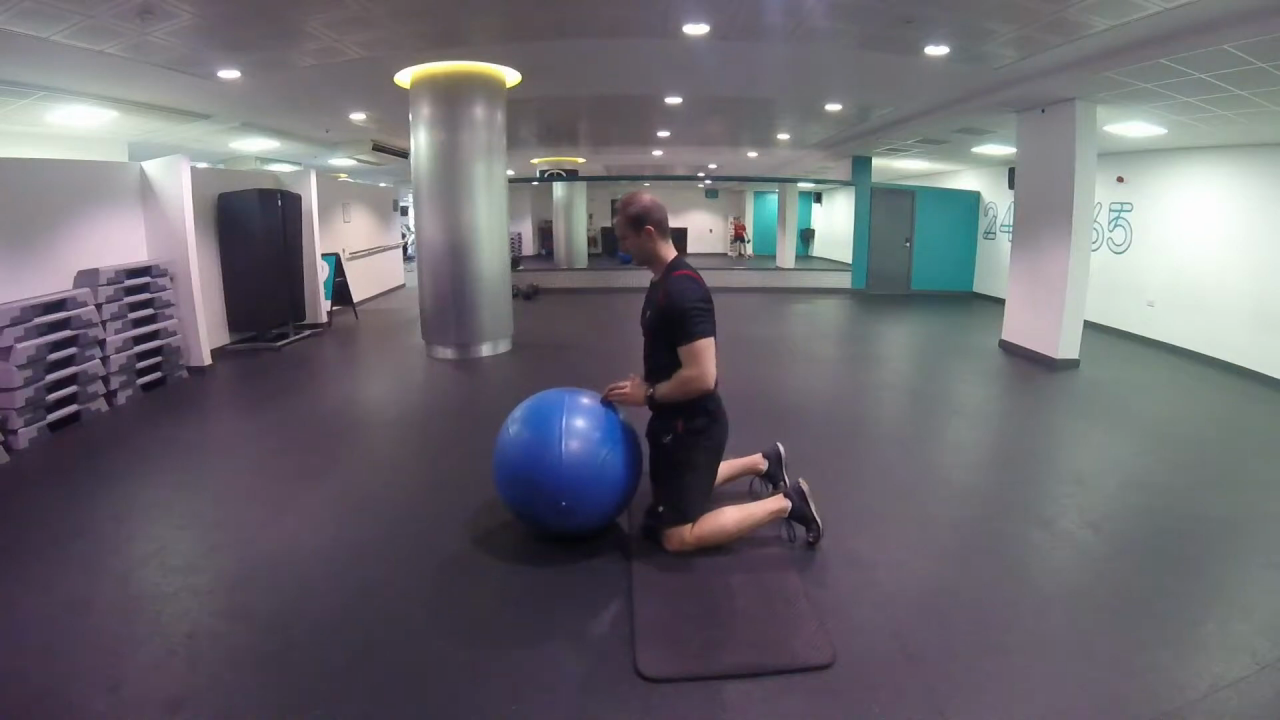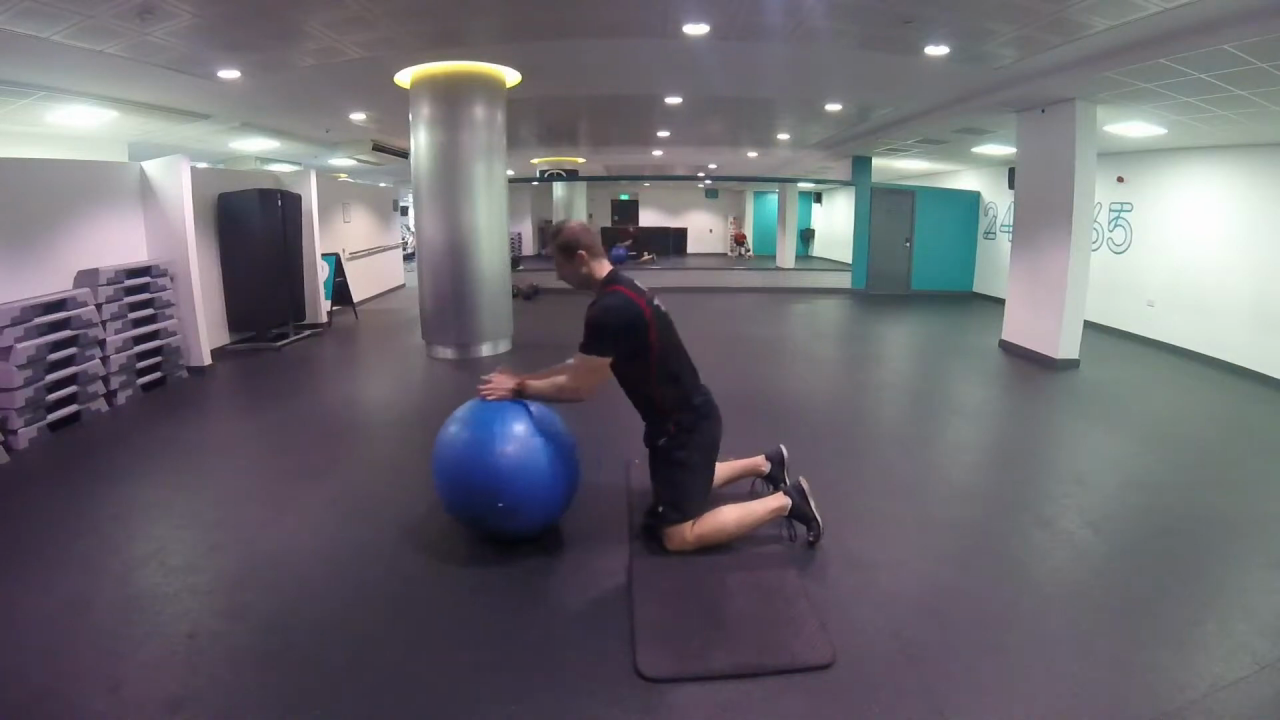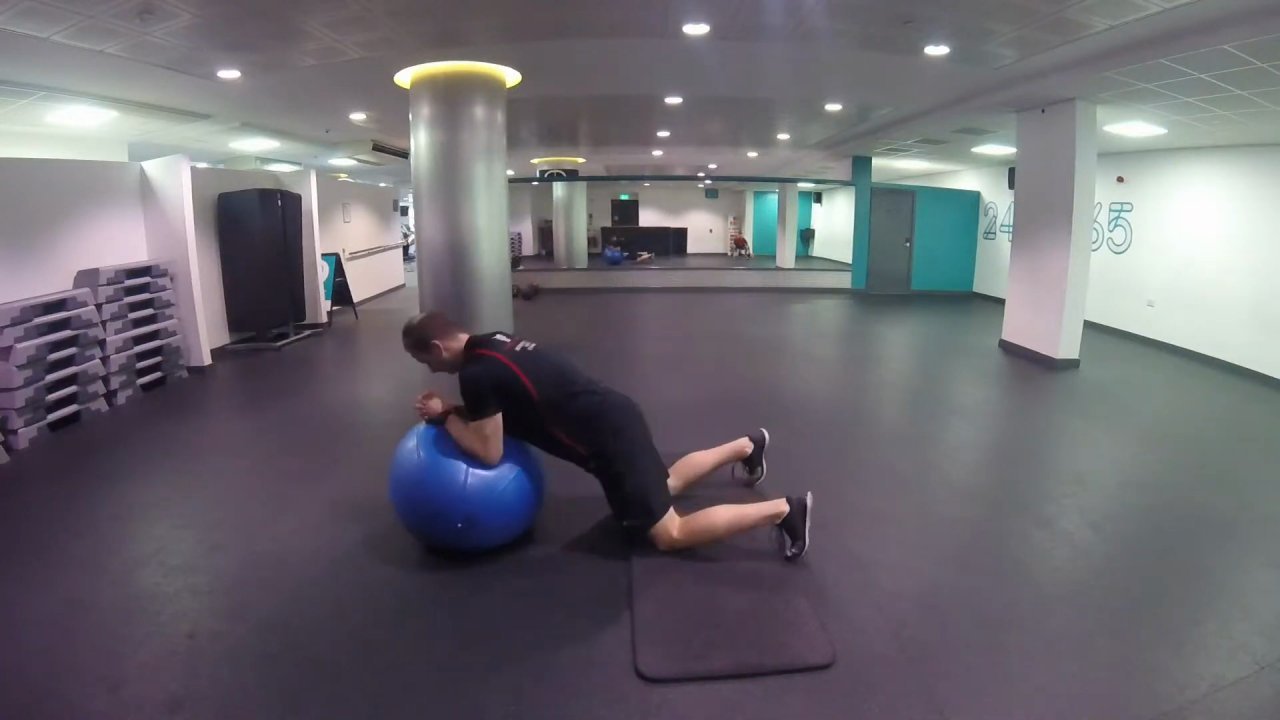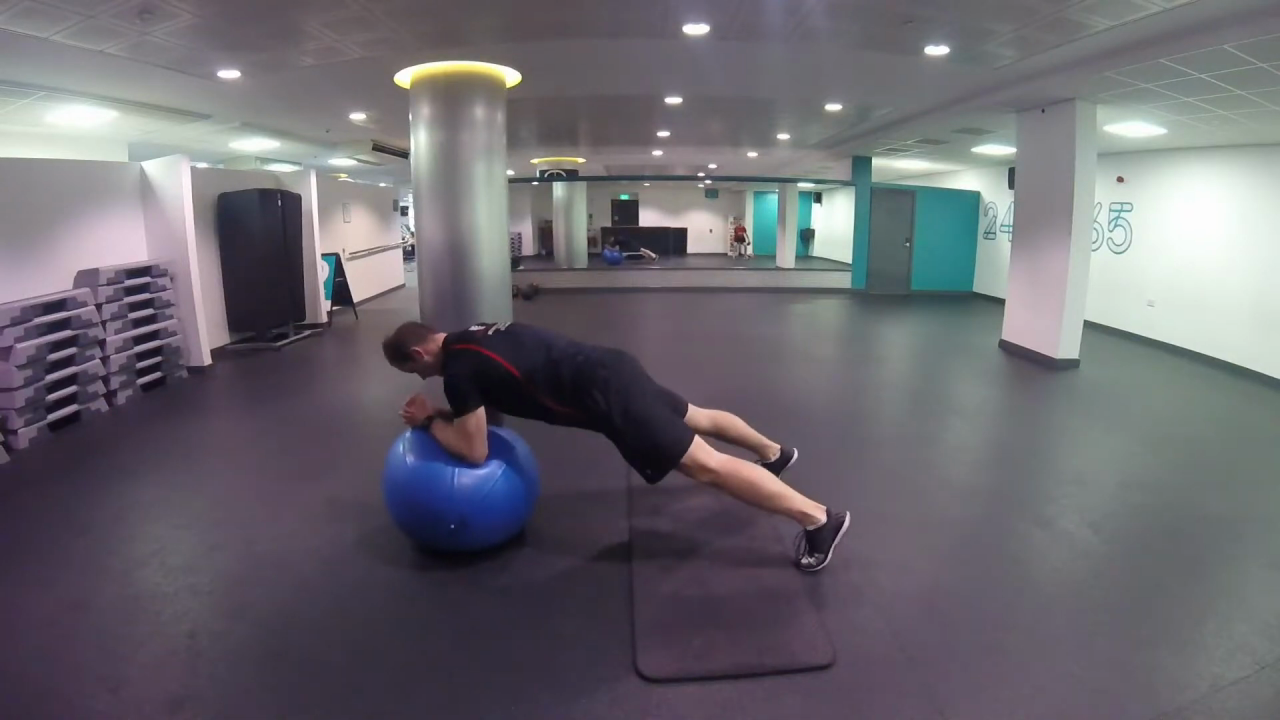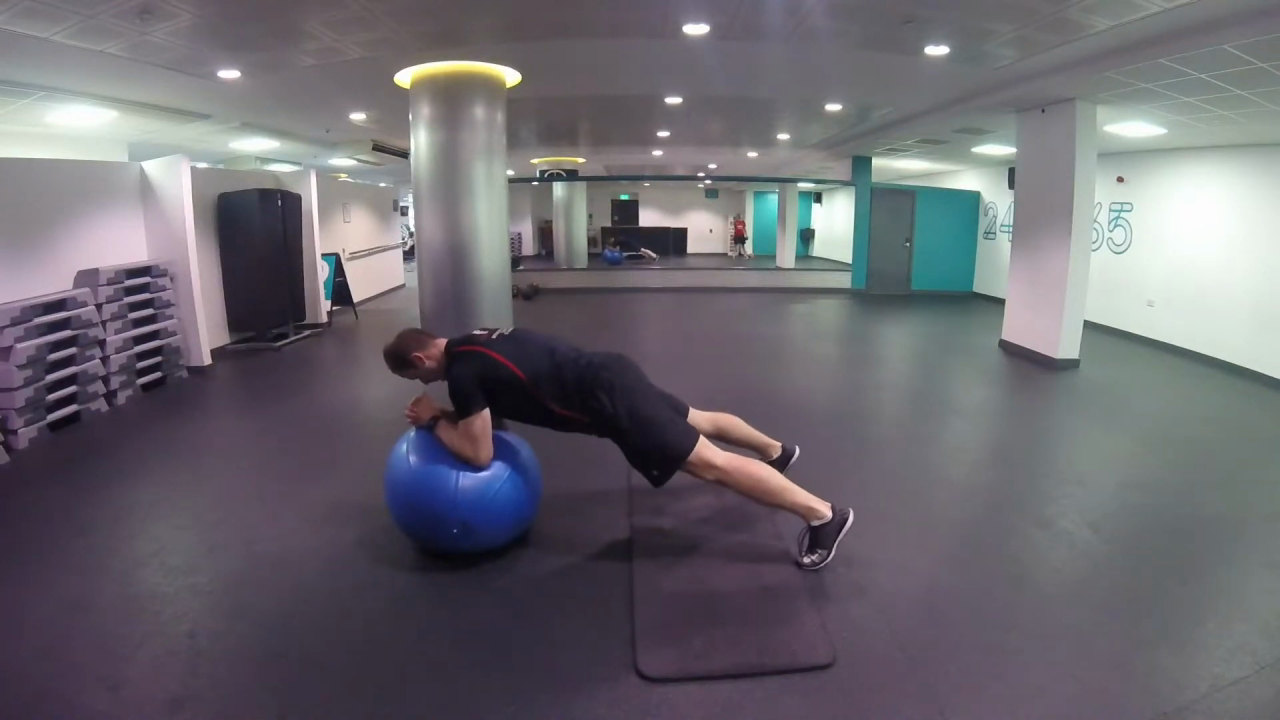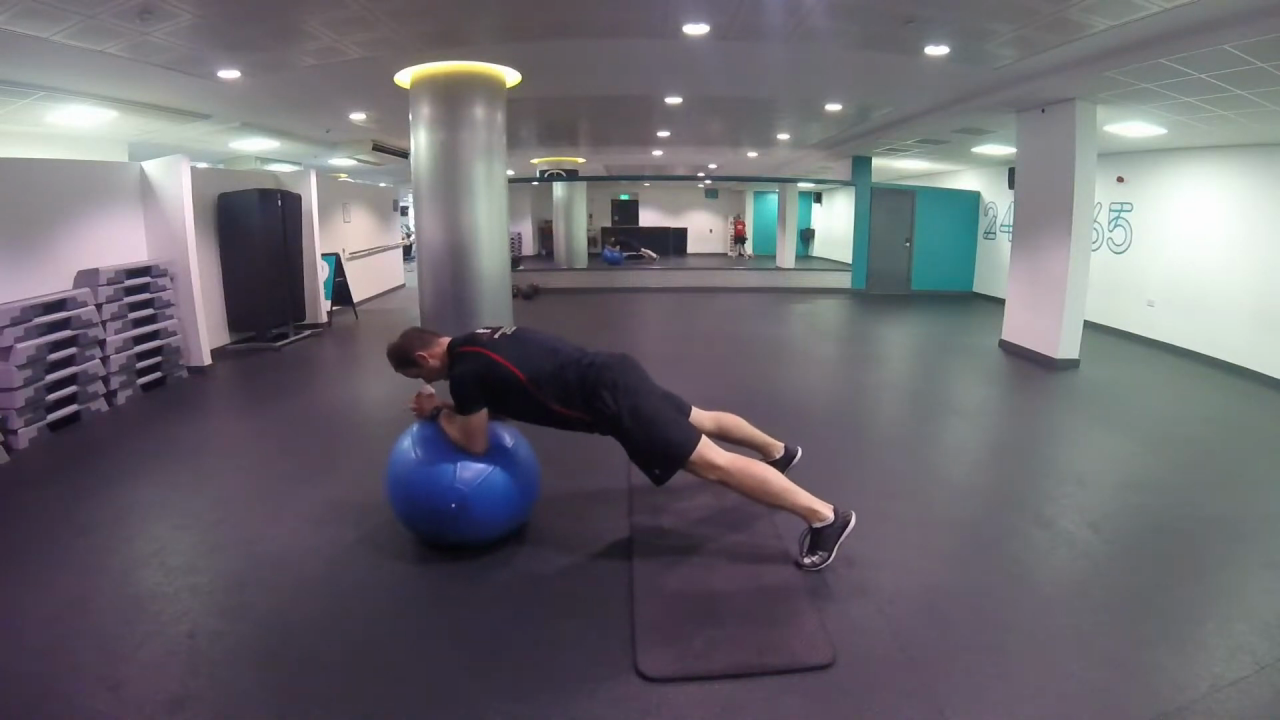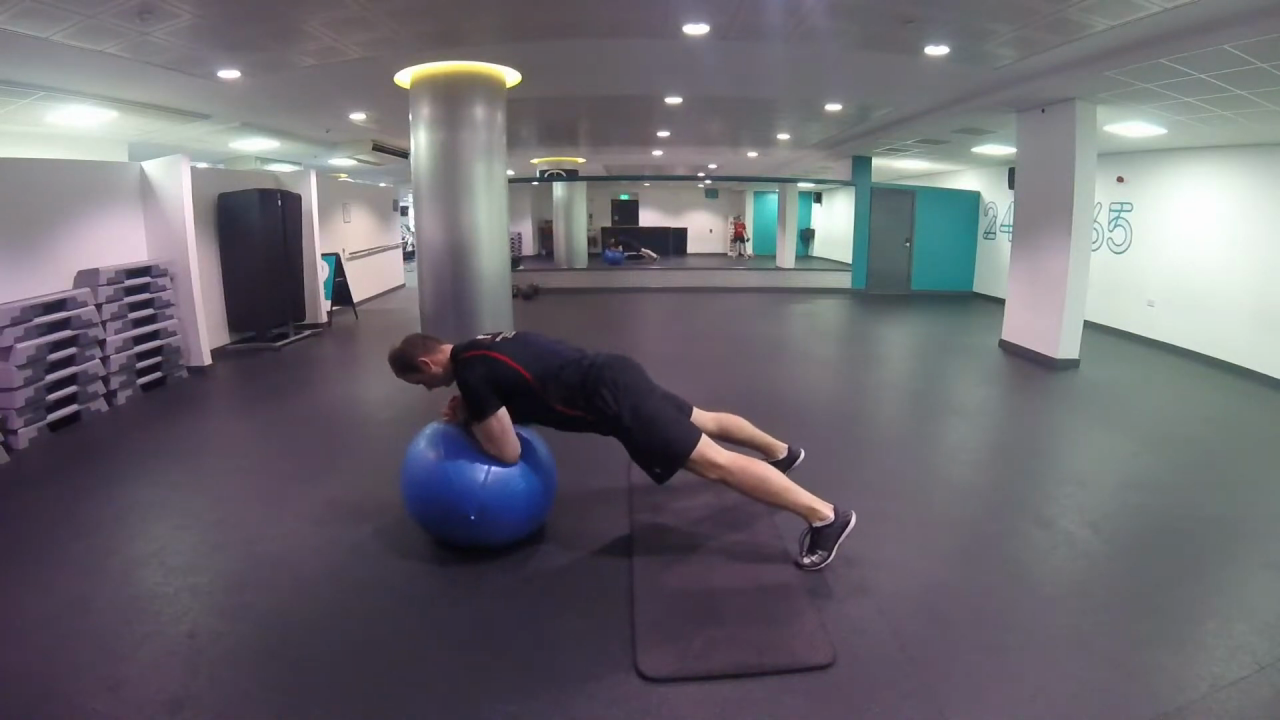
dt=0.7s
person 1, frame 1
left shoulder: (681, 292)
right shoulder: (665, 281)
left elbow: (701, 376)
left wrist: (647, 395)
right wrist: (644, 384)
left hip: (691, 423)
right hip: (680, 417)
left knee: (676, 535)
right knee: (678, 486)
left ankle: (785, 502)
right ankle: (763, 462)
person 1, frame 2
left shoulder: (610, 309)
right shoulder: (621, 292)
left elbow: (579, 387)
right elbow: (584, 365)
left wrist: (519, 388)
right wrist: (527, 379)
left hip: (685, 424)
right hip: (684, 414)
left knee: (678, 535)
right knee: (678, 484)
left ankle: (785, 501)
right ankle: (765, 464)
person 1, frame 3
left shoulder: (476, 373)
right shoulder: (492, 344)
left elbow: (489, 452)
right elbow: (498, 412)
left wrist: (445, 418)
right wrist: (454, 409)
left hip: (610, 437)
right hip: (615, 417)
left knee: (672, 534)
right knee: (667, 484)
left ankle: (785, 509)
right ankle: (747, 445)
person 1, frame 4
left shoulder: (457, 369)
right shoulder: (473, 338)
left elbow: (475, 451)
right elbow: (494, 401)
left wrist: (428, 421)
right wrist: (449, 414)
left hip: (606, 394)
right hip: (612, 368)
left knee: (704, 465)
right knee: (700, 420)
left ankle: (818, 519)
right ankle: (773, 453)
person 1, frame 5
left shoulder: (462, 371)
right shoulder: (474, 343)
left elbow: (479, 453)
right elbow: (494, 405)
left wrist: (433, 420)
right wrist: (451, 415)
left hip: (610, 401)
right hip: (612, 375)
left knee: (710, 462)
right knee: (700, 422)
left ankle: (823, 515)
right ankle: (777, 450)
person 1, frame 6
left shoulder: (465, 370)
right shoulder: (477, 341)
left elbow: (475, 443)
right elbow: (502, 399)
left wrist: (436, 411)
right wrist: (452, 408)
left hip: (613, 400)
right hip: (615, 373)
left knee: (712, 462)
right knee: (703, 422)
left ankle: (824, 516)
right ankle: (778, 451)
person 1, frame 7
left shoulder: (472, 375)
right shoulder: (480, 347)
left elbow: (509, 451)
left wrist: (468, 418)
right wrist: (477, 409)
left hip: (614, 399)
right hip: (616, 376)
left knee: (712, 461)
right knee: (704, 422)
left ankle: (825, 516)
right ankle: (782, 452)
